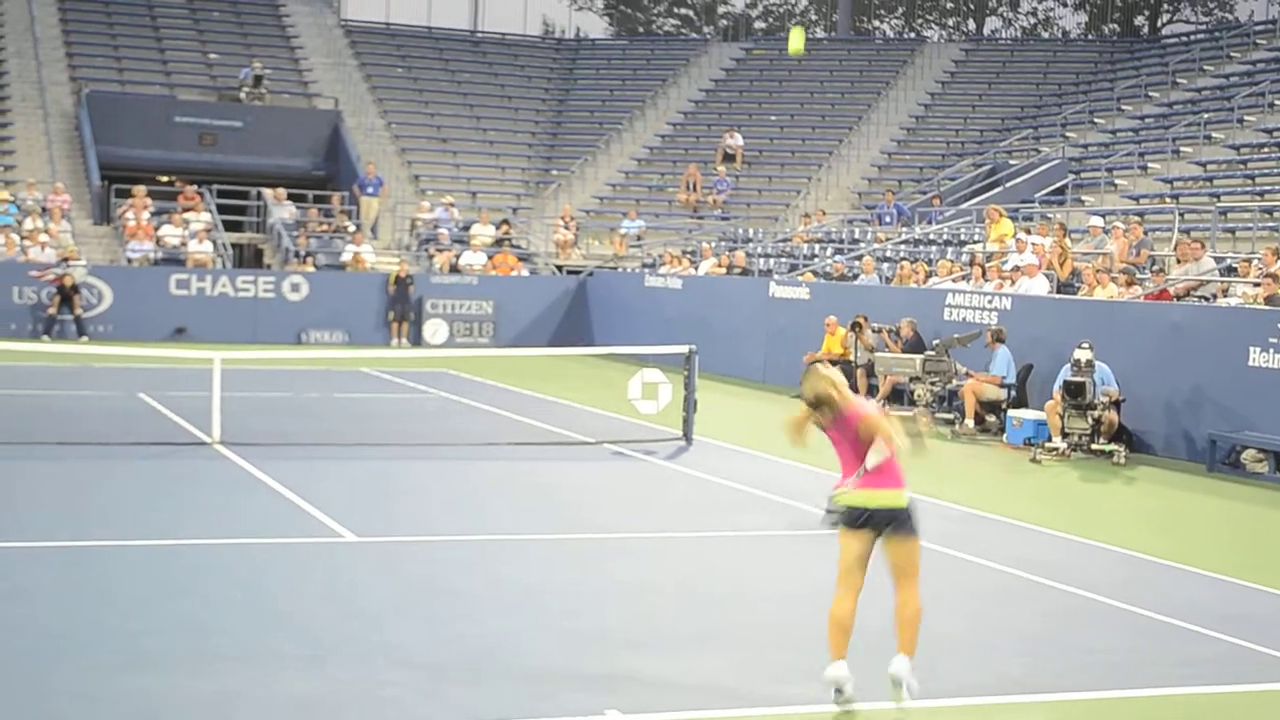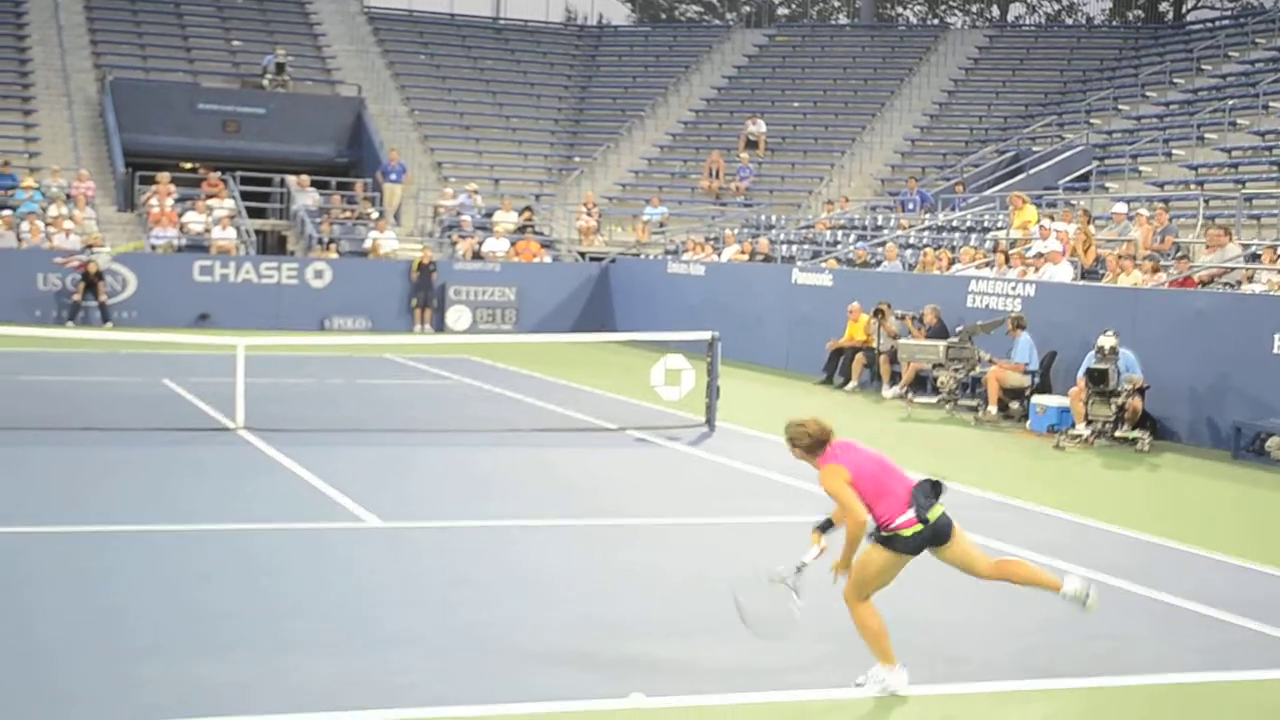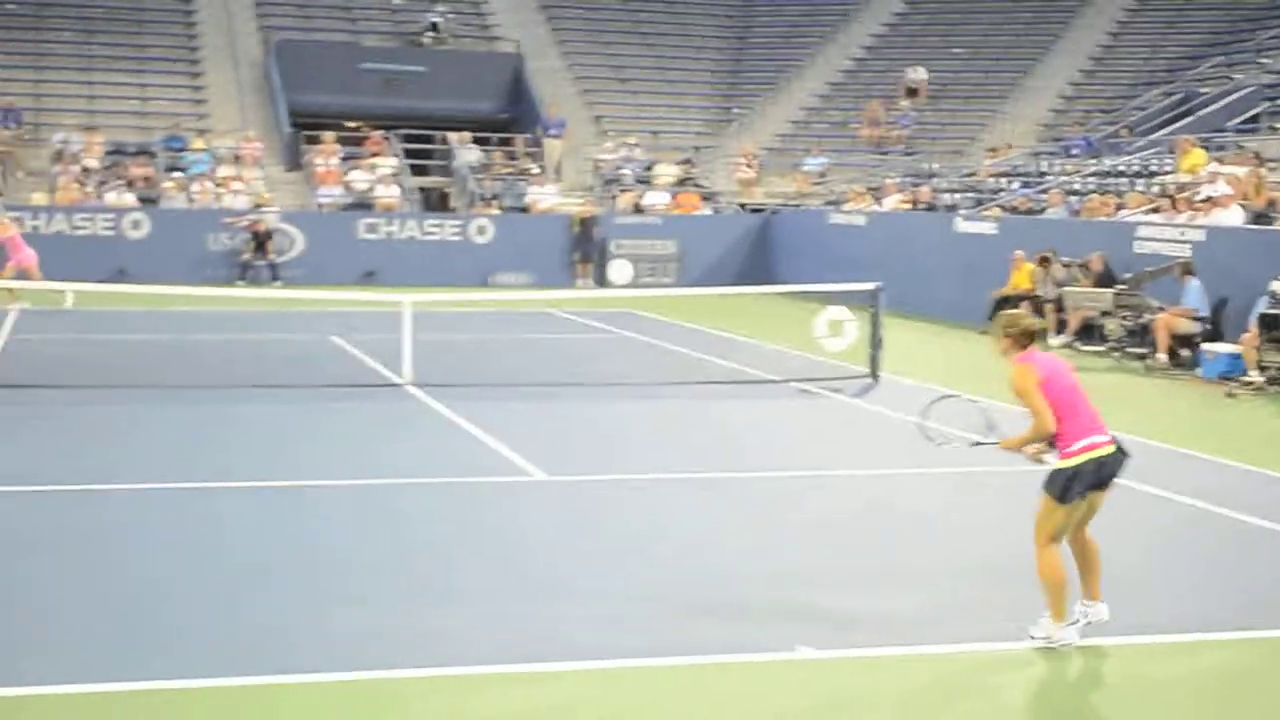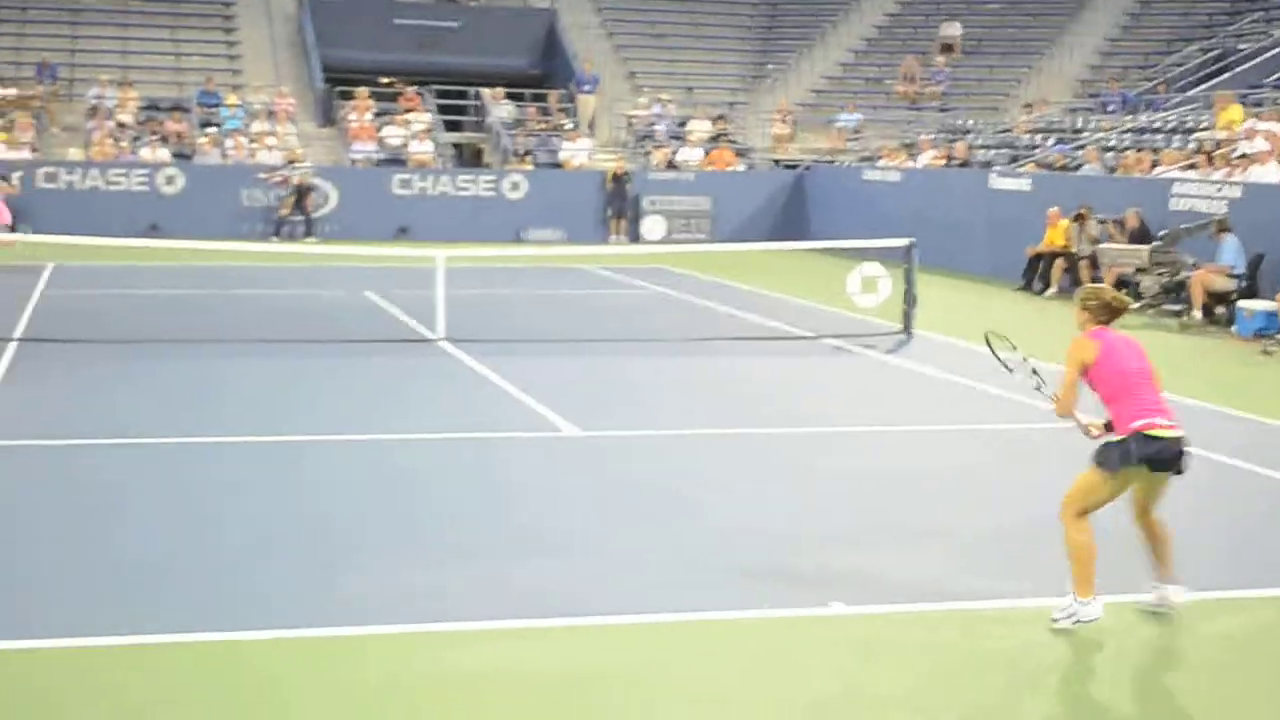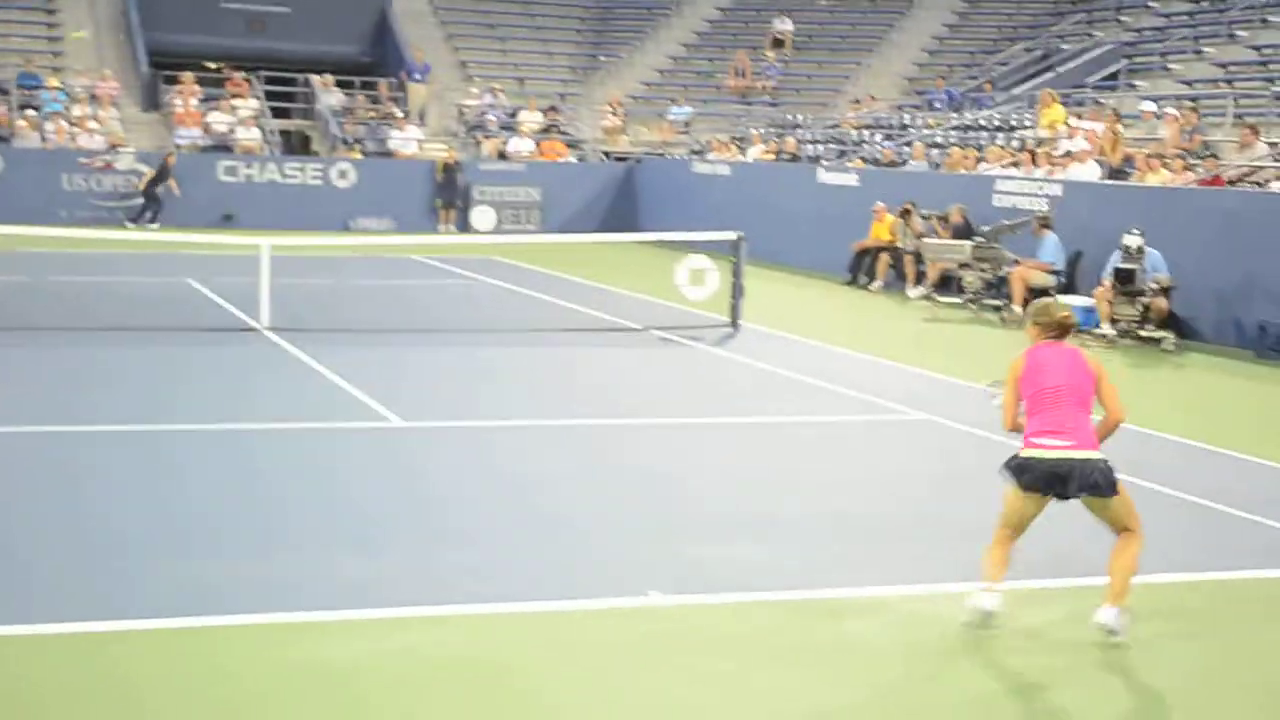
dt=0.4s
person 1, frame 1
left shoulder: (820, 414)
right shoulder: (856, 411)
left elbow: (795, 434)
left hip: (853, 504)
right hip: (891, 506)
left knee: (847, 591)
right knee: (907, 589)
left ankle: (837, 668)
right ankle: (903, 663)
person 1, frame 2
left shoulder: (829, 472)
right shoulder: (845, 446)
left elbow: (859, 520)
left wrist: (845, 560)
right wrist: (823, 526)
left hip: (905, 528)
right hip: (928, 510)
left knee: (854, 595)
right knee: (986, 567)
left ankle: (889, 671)
right ankle: (1067, 585)
person 1, frame 3
left shoulder: (1021, 372)
right shoulder: (1053, 360)
left elbow: (1048, 427)
left wrist: (1014, 444)
right wrist: (1047, 445)
left hip: (1080, 459)
right hip: (1102, 449)
left knee: (1047, 540)
right knee: (1076, 531)
left ankle: (1060, 625)
right ankle: (1095, 605)
person 1, frame 4
left shoulder: (1082, 345)
right shoulder: (1132, 343)
left elbow: (1065, 406)
left wrist: (1063, 407)
left hip: (1136, 439)
right hip: (1168, 438)
left knee: (1072, 512)
right knee: (1144, 512)
left ankle: (1085, 601)
right ankle: (1166, 587)
person 1, frame 5
left shoulder: (1020, 361)
right shoulder: (1088, 360)
left elbow: (1010, 423)
right elbow: (1116, 415)
left hip: (1036, 459)
right hip: (1086, 463)
left knee: (1006, 535)
right knee: (1131, 532)
left ankle: (988, 592)
right ankle: (1112, 609)
